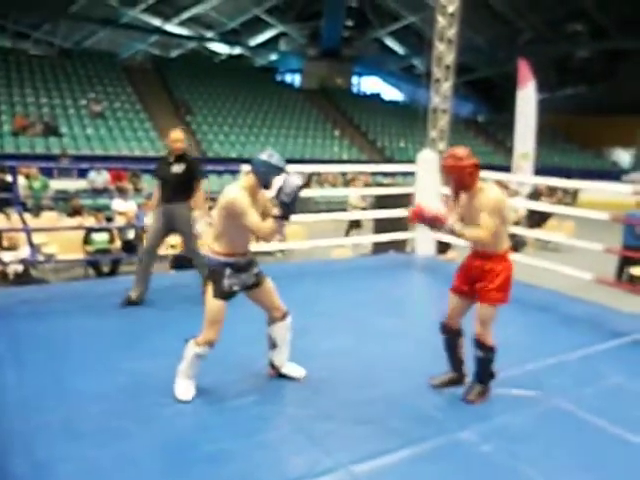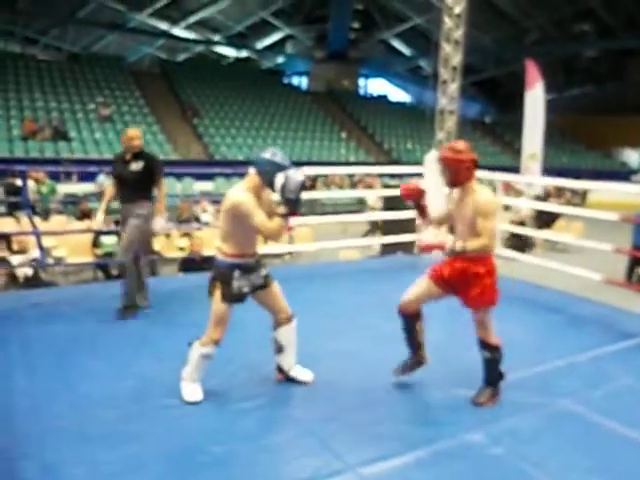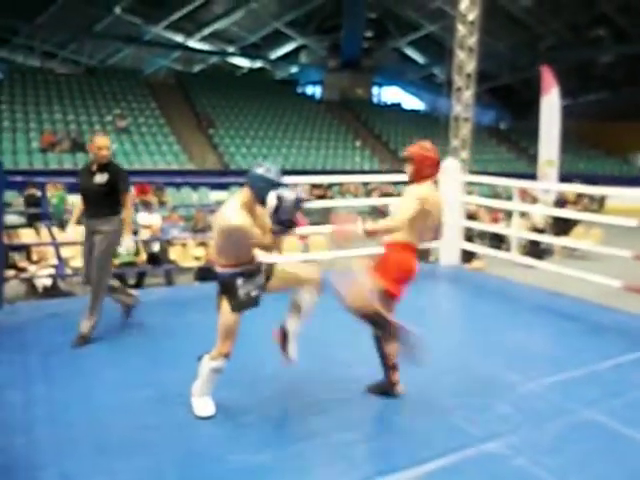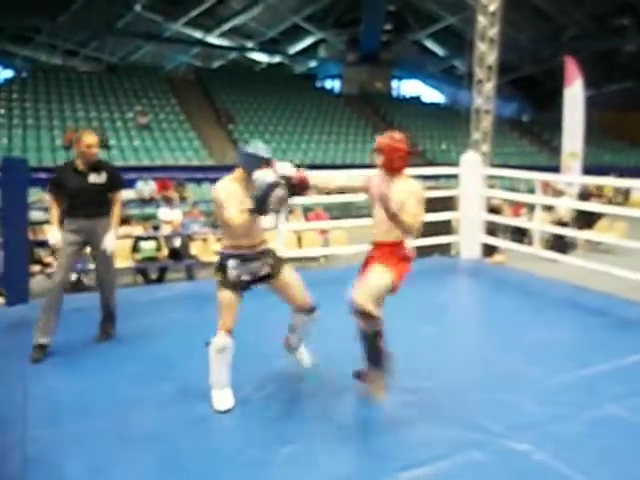
dt=0.4s
person 1, frame 1
left shoulder: (492, 196)
right shoulder: (465, 196)
left elbow: (484, 237)
right elbow: (455, 225)
left wrist: (449, 222)
right wrist: (427, 218)
left hip: (495, 266)
right hip: (474, 261)
left knee: (482, 331)
right knee: (450, 321)
left ankle: (482, 382)
right ankle: (456, 372)
person 1, frame 2
left shoulder: (484, 199)
right shoulder: (456, 194)
left elbow: (487, 244)
right elbow: (438, 222)
left wrist: (447, 246)
right wrist: (419, 205)
left hip: (478, 270)
right hip: (454, 264)
left knee: (483, 331)
right knee: (407, 304)
left ankle: (492, 385)
right ankle: (417, 354)
person 1, frame 3
left shoulder: (419, 192)
right shoulder: (431, 195)
left elbow: (398, 222)
right elbow: (434, 233)
left wrist: (361, 227)
left hip: (398, 258)
right hip: (403, 258)
left knee: (352, 297)
right knee: (378, 318)
left ankle: (391, 329)
right ankle: (392, 380)
person 1, frame 4
left shoulder: (411, 188)
right shoulder: (374, 181)
left elbow: (412, 227)
right elbow: (333, 185)
left wrist: (386, 201)
right wrist: (304, 179)
left hip: (393, 256)
right hip: (376, 253)
left knee: (361, 303)
right knee: (363, 310)
left ankle: (379, 364)
right ankle: (373, 368)
person 2, frame 1
left shoulder: (258, 194)
right shoulder: (235, 197)
left elbow: (271, 225)
right elbow: (265, 234)
left wrist: (284, 205)
right wrist: (283, 207)
left hip: (245, 262)
right hip: (222, 267)
left knee: (280, 312)
right knee: (209, 336)
left ankle: (278, 364)
right ankle: (185, 376)
person 2, frame 2
left shoulder: (262, 193)
right shoulder: (240, 198)
left elbow: (275, 223)
right elbow: (273, 233)
left wrist: (289, 203)
right wrist: (288, 204)
left hip: (253, 263)
right hip: (230, 269)
left knee: (285, 315)
right knee: (214, 334)
left ankle: (286, 367)
right ankle: (190, 379)
person 2, frame 3
left shoulder: (252, 204)
right shoulder: (235, 219)
left elbow: (267, 231)
right elbow: (269, 245)
left wrist: (281, 219)
right wrist: (283, 220)
left hip: (254, 267)
right hip: (233, 278)
left knee: (312, 277)
right knee: (224, 347)
left ankle: (288, 333)
right ankle: (200, 393)
person 2, frame 4
left shoulder: (255, 184)
right shoulder: (223, 189)
right elbow: (235, 225)
right wrist: (257, 205)
left hip: (262, 253)
right hip: (235, 260)
left knee: (305, 304)
right knee: (225, 329)
left ankle: (293, 344)
right ankle: (220, 387)
person 3, frame 1
left shoulder: (191, 163)
right shoulder: (163, 162)
left elbow: (199, 190)
right elbow: (159, 188)
left wrist: (201, 216)
right wrist: (152, 210)
left hip: (182, 211)
right hip: (163, 211)
left knee: (194, 253)
right knee: (147, 251)
right ankle: (137, 295)
person 3, frame 2
left shoulder: (150, 160)
right shoulder: (119, 159)
left elbow: (160, 188)
right elbow: (113, 186)
left wrist: (160, 215)
right wrist: (101, 209)
left hip: (141, 211)
right hip: (125, 210)
left knee: (124, 257)
right knee: (136, 257)
left ankle: (130, 301)
right ankle: (141, 299)
person 3, frame 3
left shoulder: (115, 172)
right shoulder: (85, 171)
left elbow: (127, 203)
right elbow: (83, 200)
left wrist: (128, 233)
right wrist: (72, 222)
left hip: (108, 227)
right hip: (90, 227)
left knee: (98, 279)
right knee: (90, 277)
left ankle: (86, 329)
right ankle: (128, 299)
person 3, frame 4
left shoulder: (108, 171)
right shoulder: (64, 172)
left elbow: (116, 202)
right elbow: (55, 201)
left wrist: (113, 231)
right wrist: (54, 227)
left hip: (100, 227)
right hip: (73, 228)
left knee: (106, 282)
right knee: (58, 282)
left ankle: (108, 326)
right ankle: (42, 340)
